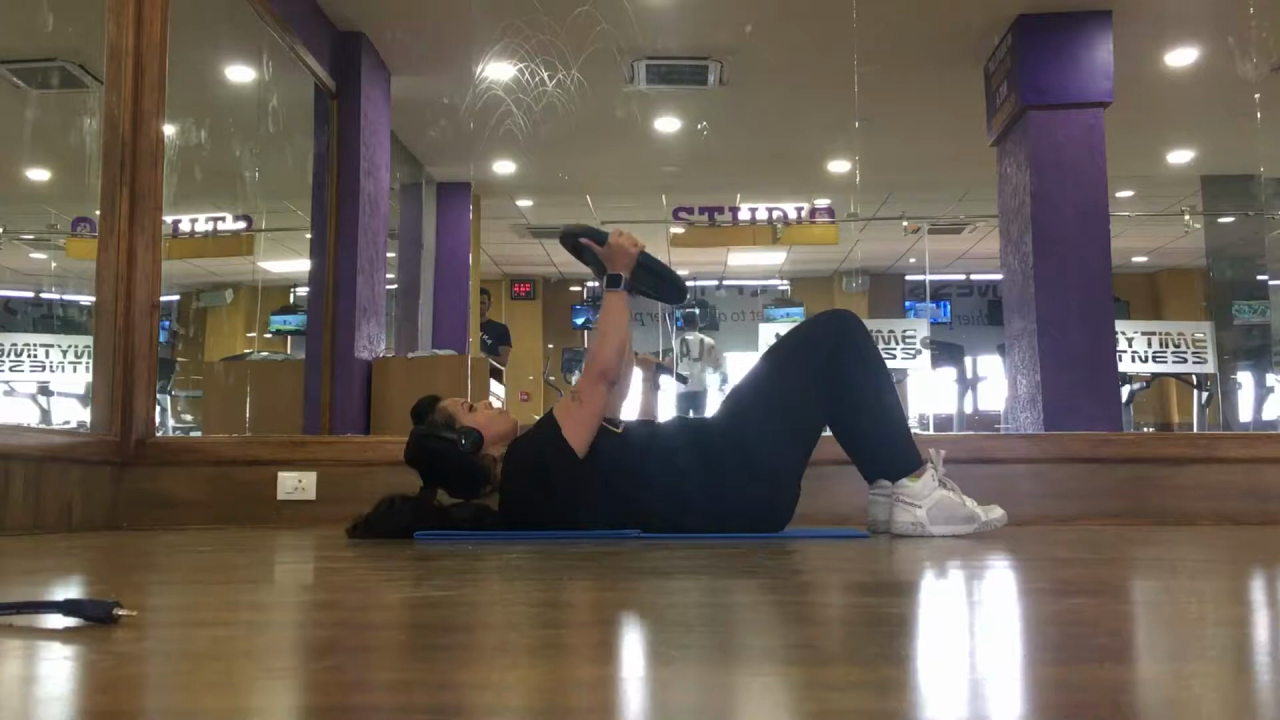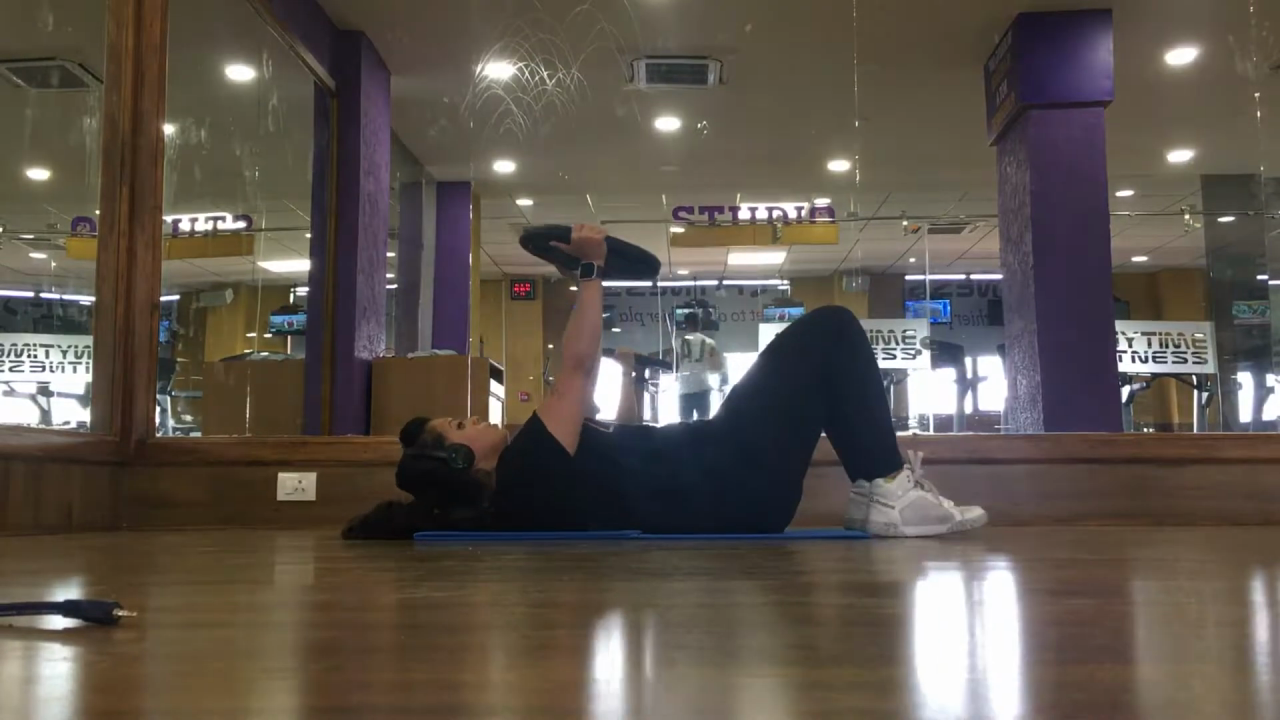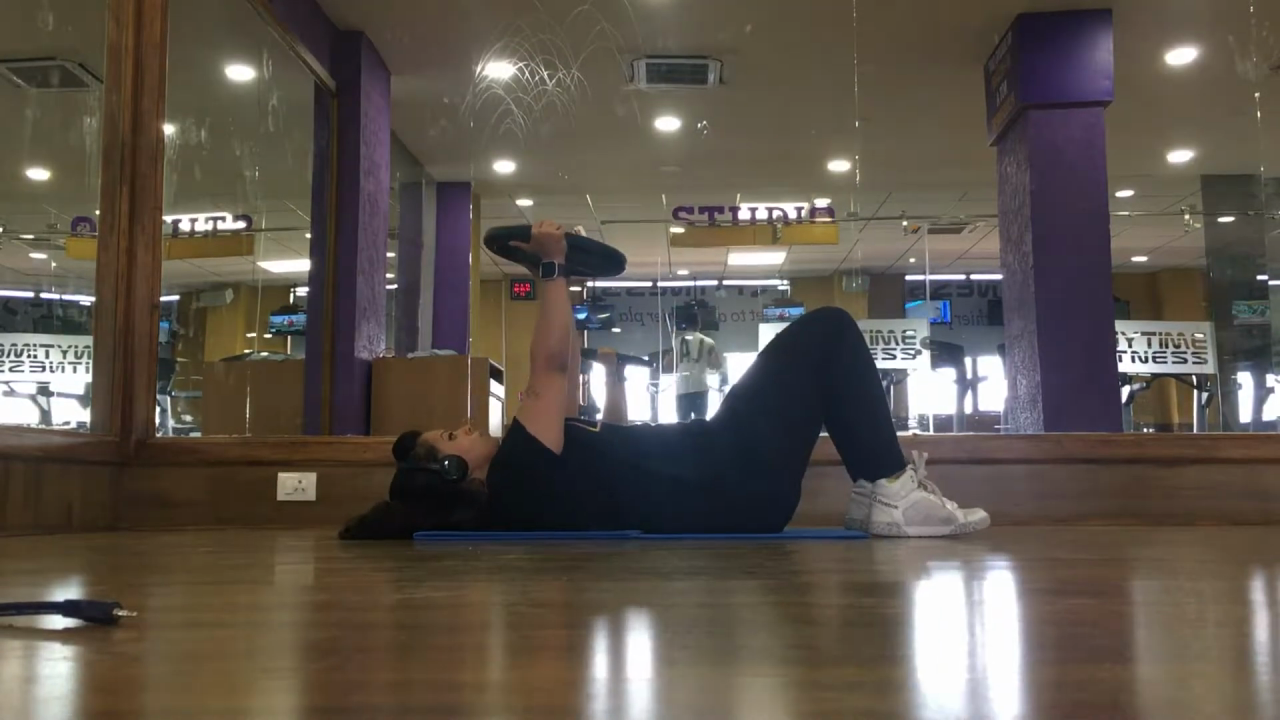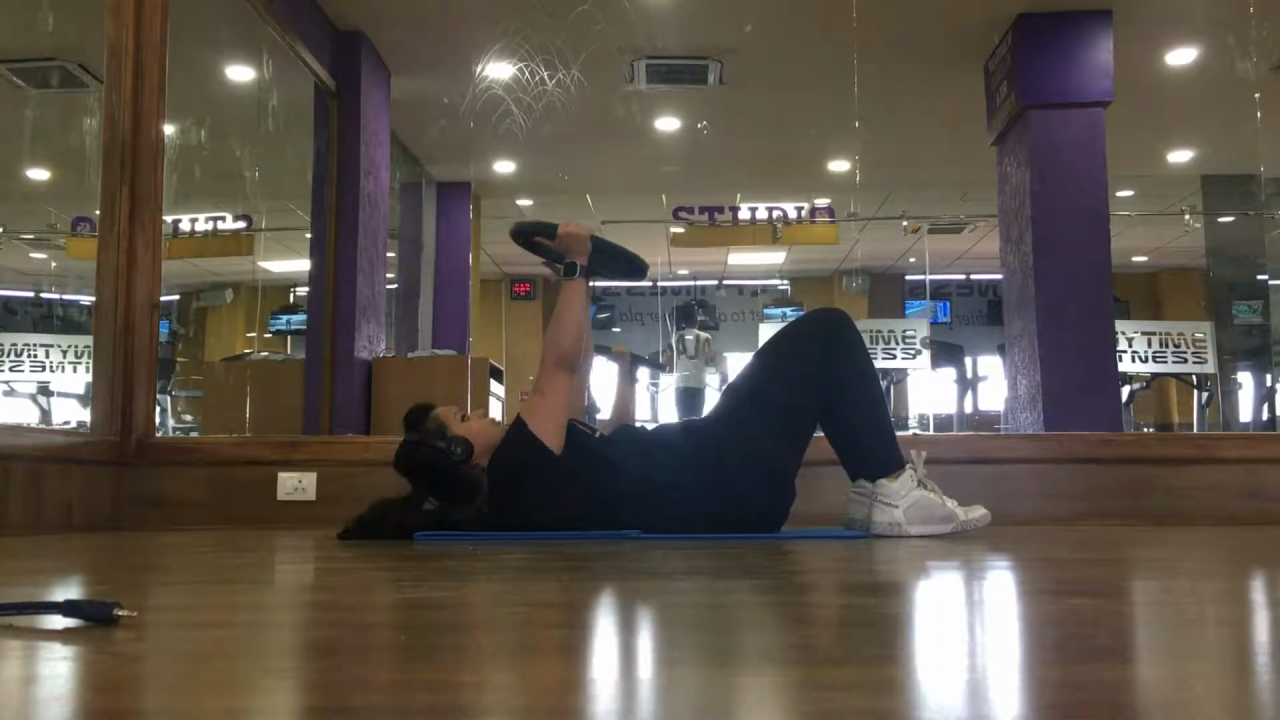
dt=0.7s
person 1, frame 1
left shoulder: (522, 485)
right shoulder: (532, 467)
right elbow: (600, 378)
left wrist: (646, 381)
right wrist: (616, 277)
left hip: (722, 486)
right hip: (737, 486)
left knee: (827, 359)
right knee: (836, 332)
left ankle: (893, 490)
right ankle: (913, 490)
person 1, frame 2
left shoulder: (518, 488)
right shoulder: (526, 472)
right elbow: (575, 370)
left wrist: (626, 368)
right wrist: (592, 270)
left hip: (719, 480)
right hip: (736, 486)
left knee: (820, 342)
right knee: (831, 329)
left ankle: (872, 492)
right ankle: (891, 493)
person 1, frame 3
left shoulder: (513, 487)
right shoulder: (518, 476)
left elbow: (566, 399)
right elbow: (549, 369)
left wrist: (568, 295)
right wrist: (552, 267)
left hip: (715, 478)
right hip: (733, 486)
left knee: (820, 349)
right knee: (828, 330)
left ankle: (877, 488)
right ankle: (892, 496)
person 1, frame 4
left shoulder: (509, 484)
right shoulder: (516, 471)
left elbow: (593, 436)
right elbow: (560, 367)
right wrist: (576, 267)
left hip: (711, 491)
right hip: (724, 491)
left knee: (816, 348)
right knee: (827, 332)
left ankle: (879, 488)
right ankle: (890, 493)
